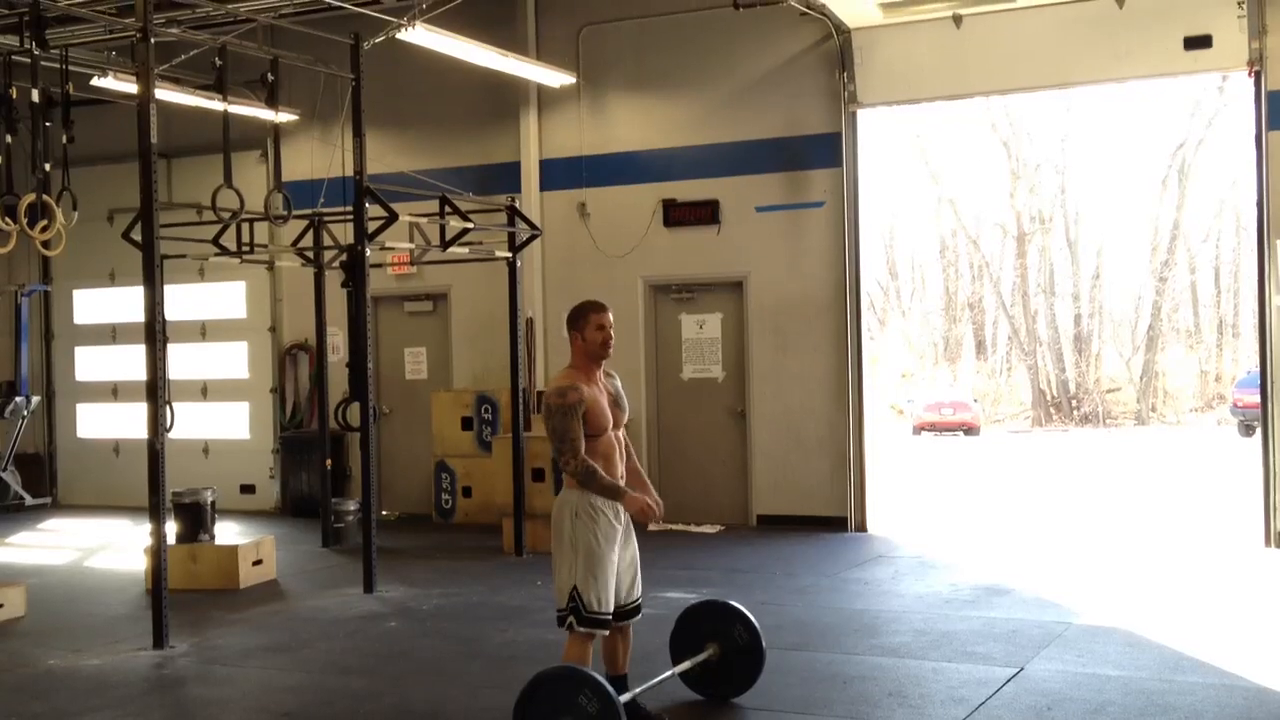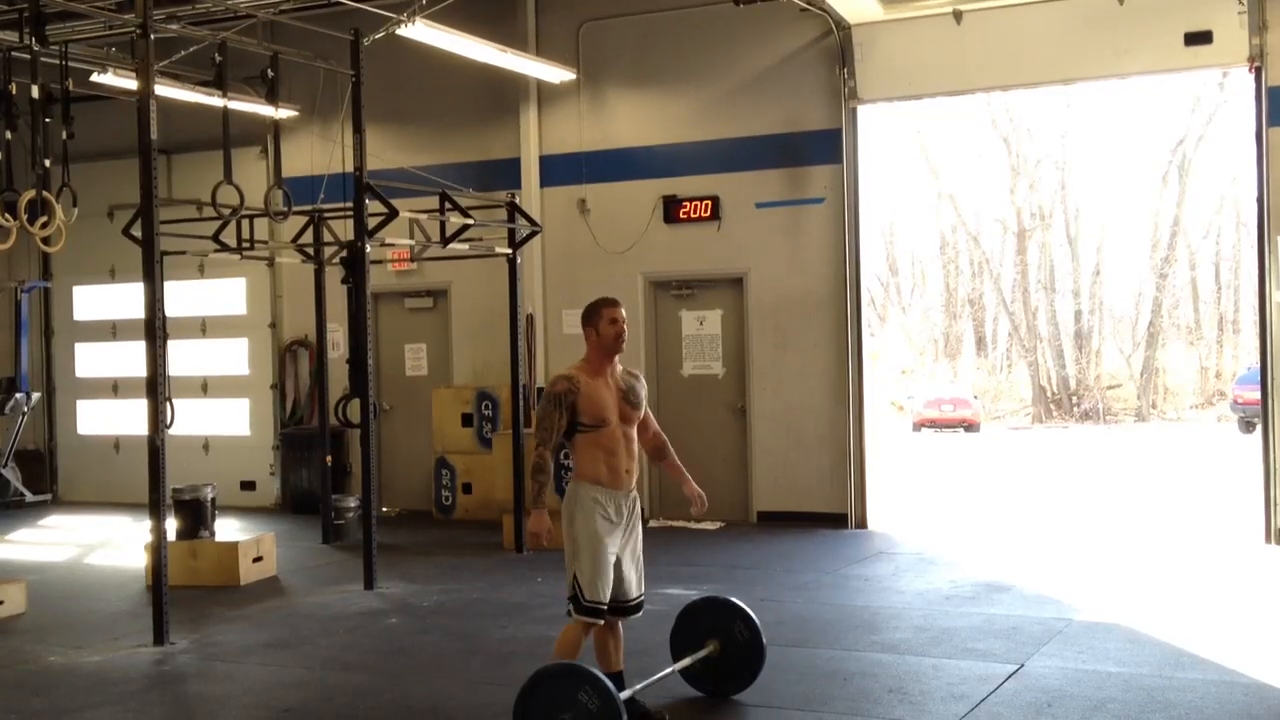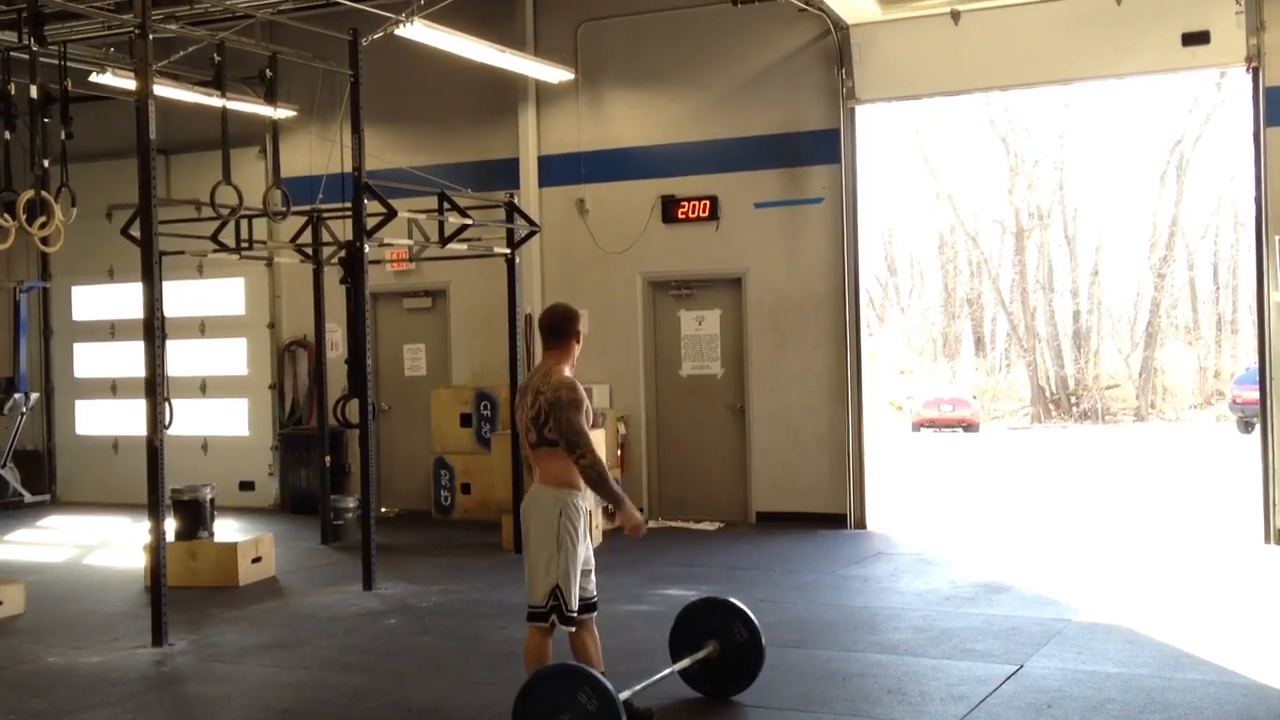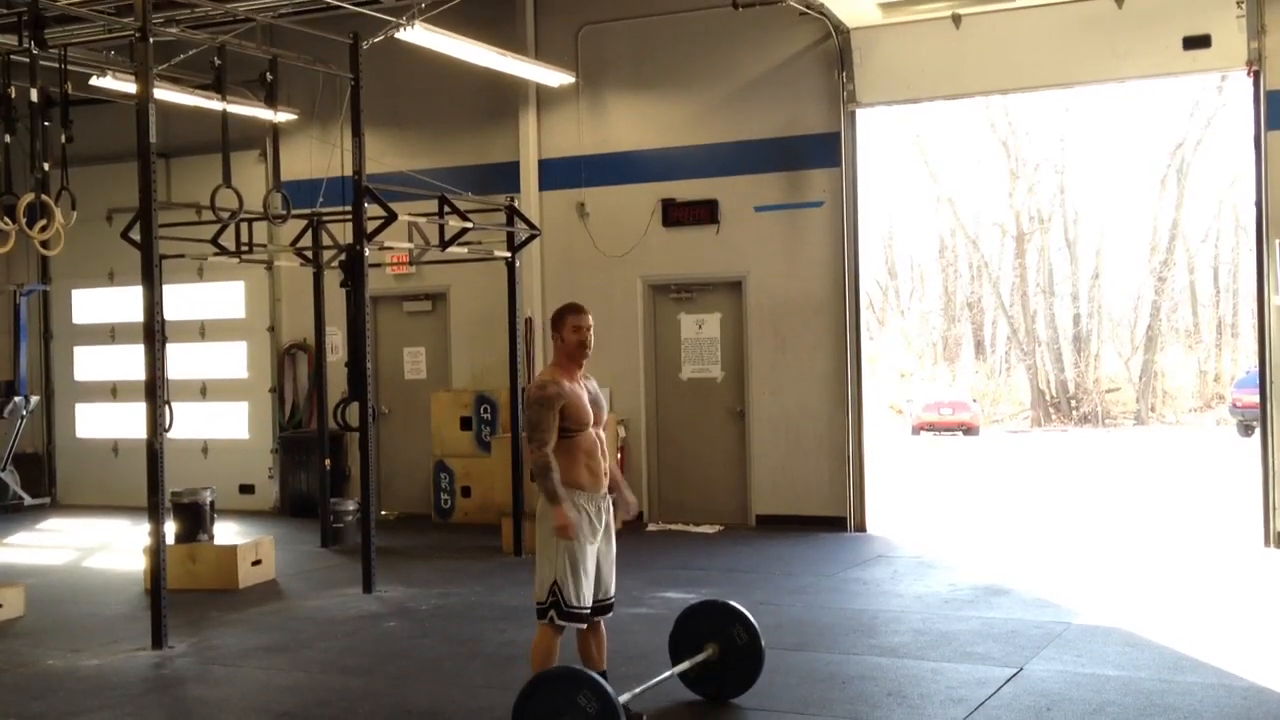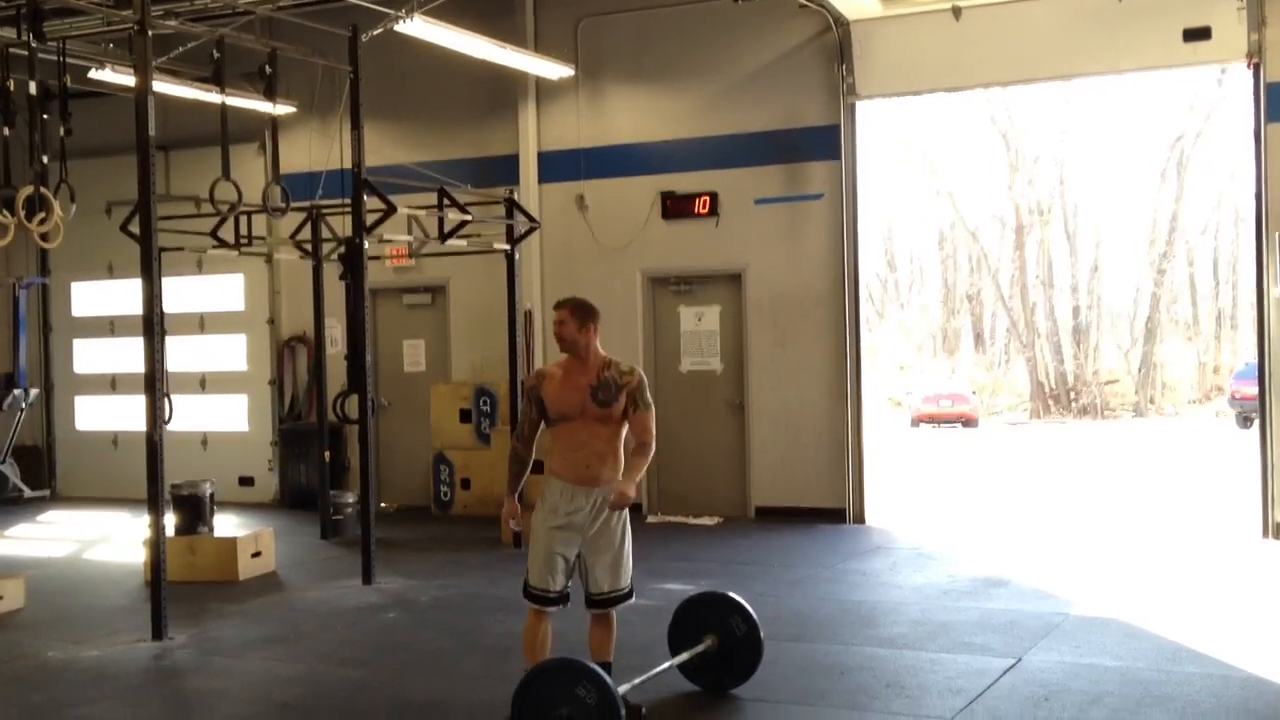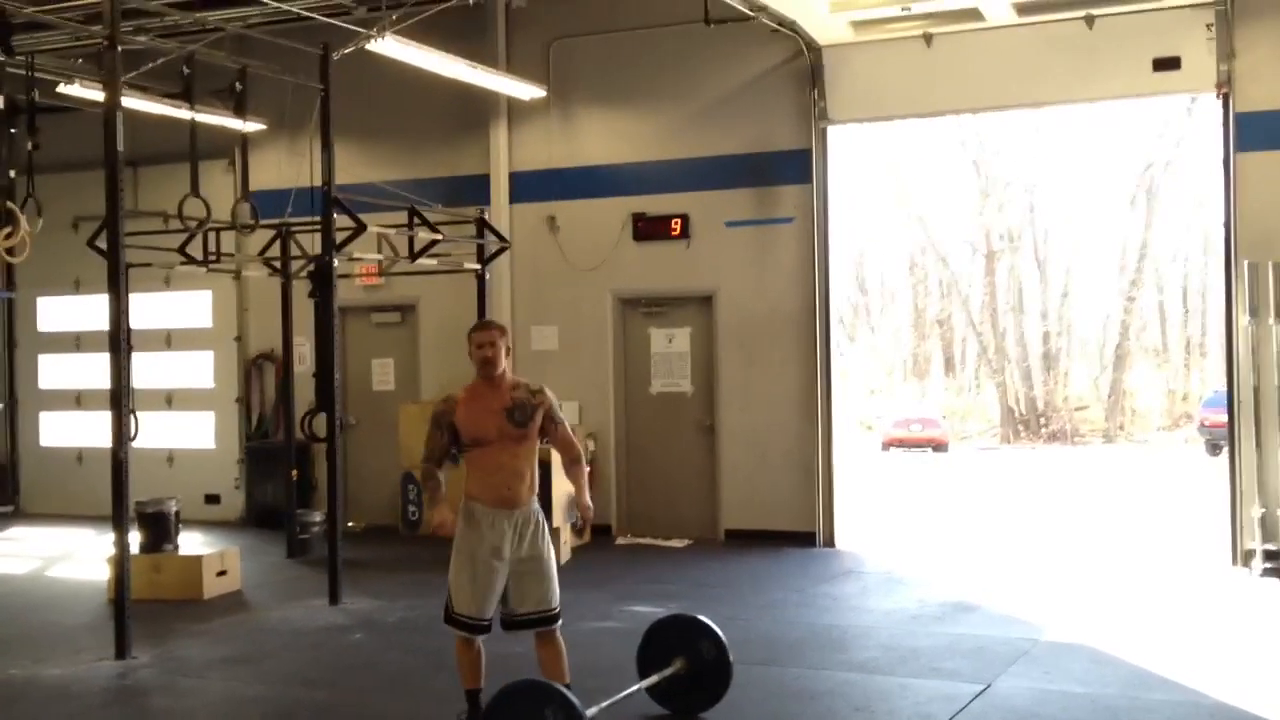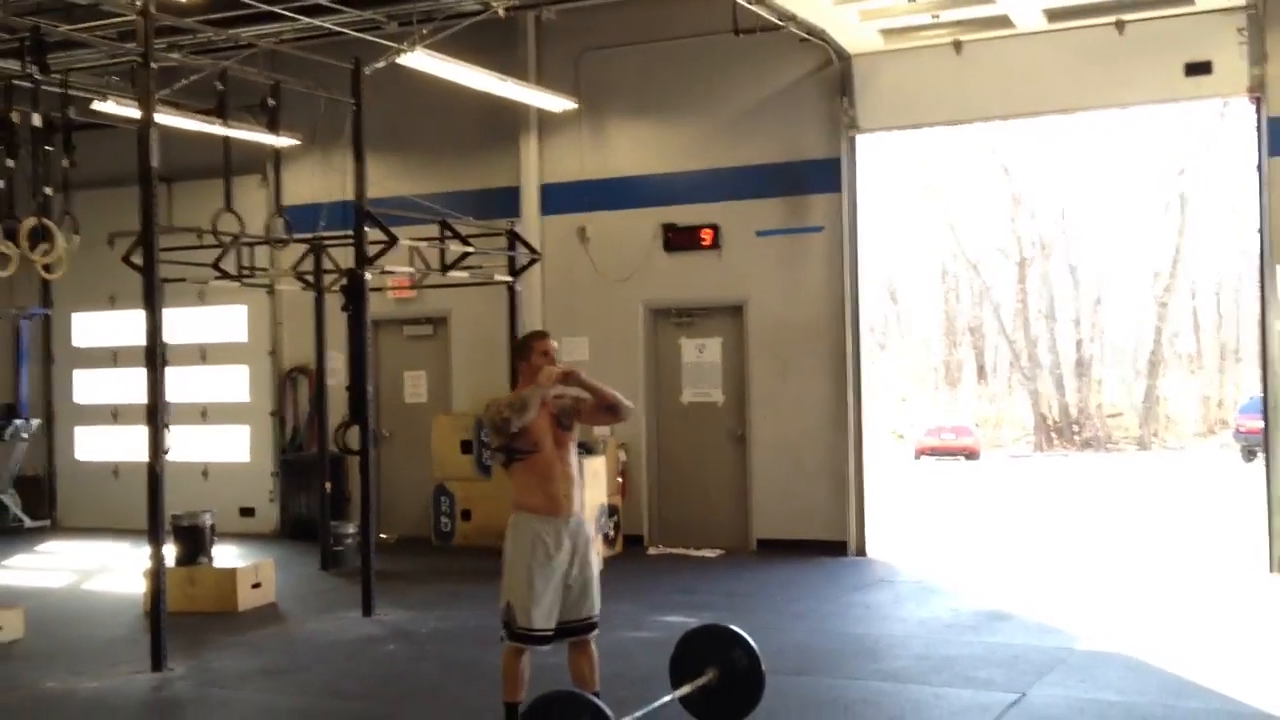
dt=0.7s
person 1, frame 1
left shoulder: (610, 380)
right shoulder: (565, 392)
right elbow: (573, 462)
left wrist: (646, 488)
right wrist: (627, 497)
left hip: (615, 509)
right hip: (585, 511)
left knee: (623, 614)
right knee: (586, 622)
person 1, frame 2
left shoulder: (633, 381)
right shoulder: (567, 385)
left elbow: (652, 438)
right elbow: (543, 450)
left wrist: (686, 482)
right wrist: (538, 509)
left hip: (628, 503)
right hip: (591, 502)
left knee: (616, 610)
right knee: (588, 612)
person 1, frame 3
left shoulder: (534, 382)
right shoulder: (563, 388)
right elbow: (584, 457)
right wrist: (623, 507)
left hip: (562, 502)
right hip: (558, 505)
left knee: (582, 610)
right knee: (546, 616)
person 1, frame 4
left shoulder: (588, 383)
right shoulder: (547, 388)
right elbow: (540, 453)
left wrist: (621, 490)
right wrist: (557, 506)
left hip: (598, 505)
right hip: (569, 509)
left knee: (595, 611)
right knee: (557, 616)
person 1, frame 5
left shoulder: (628, 378)
right shoulder: (543, 381)
left elbow: (645, 439)
right elbow: (523, 441)
left wrist: (630, 480)
right wrist: (512, 494)
left hip: (608, 499)
right hip: (559, 497)
left knee: (605, 603)
right knee: (541, 601)
person 1, frame 6
left shoulder: (536, 398)
right shoulder: (452, 407)
left elbow: (569, 449)
right elbow: (431, 464)
left wrist: (581, 491)
right wrist: (437, 505)
left hip: (528, 520)
right hip: (479, 521)
left knee: (547, 623)
right knee: (468, 627)
person 1, frame 7
left shoulder: (568, 404)
right shoulder: (502, 407)
left elbow: (622, 411)
right elbow: (508, 420)
left wrist: (584, 383)
right wrist: (540, 385)
left hip: (576, 527)
right hip: (533, 529)
left knee: (583, 632)
right knee: (521, 635)
